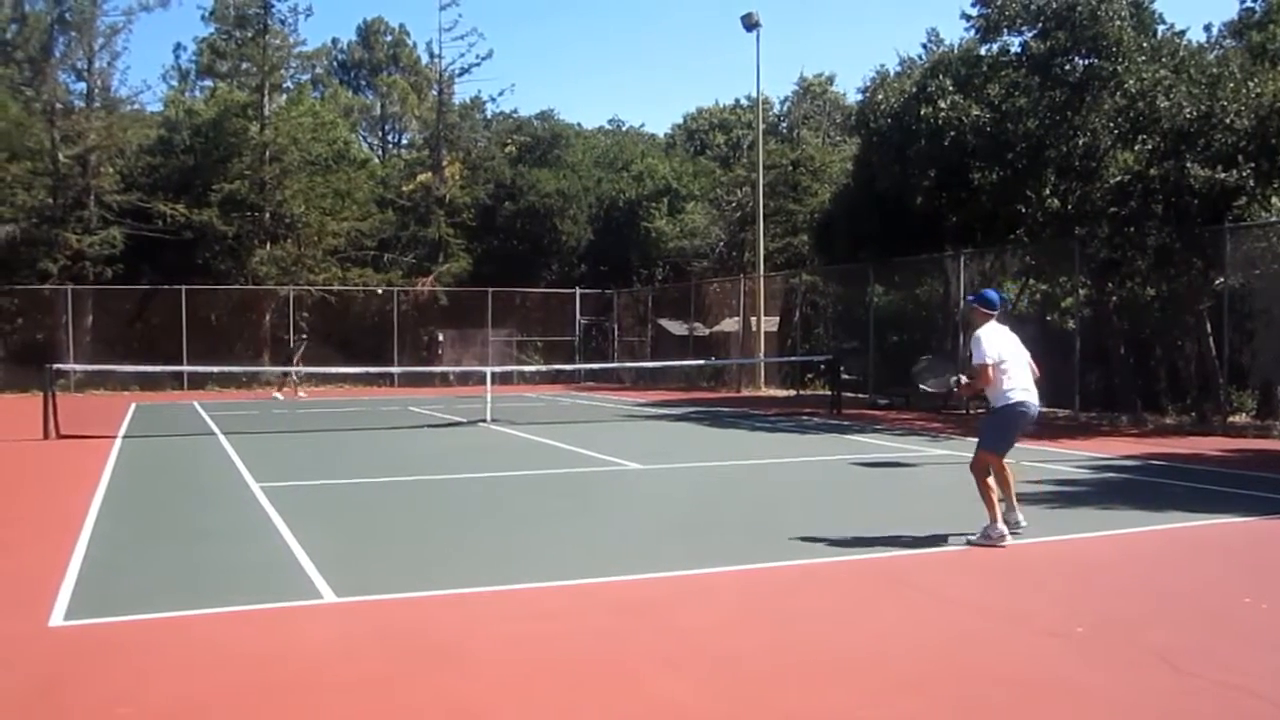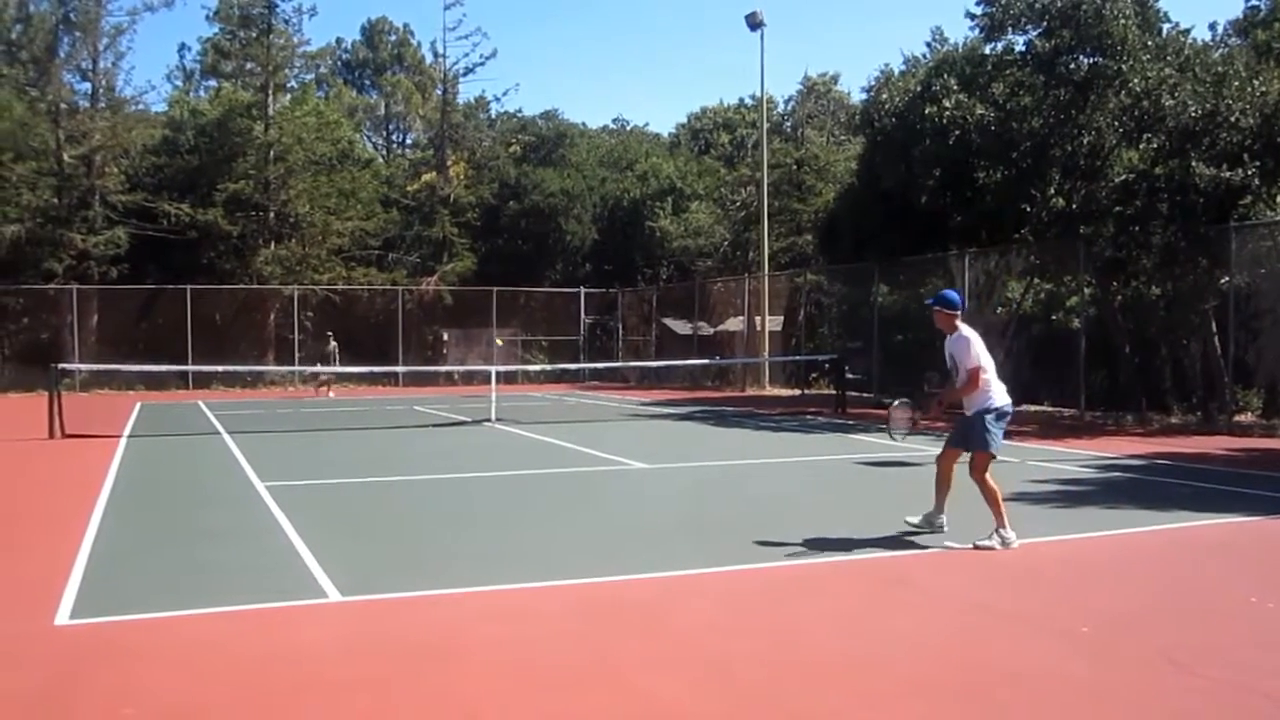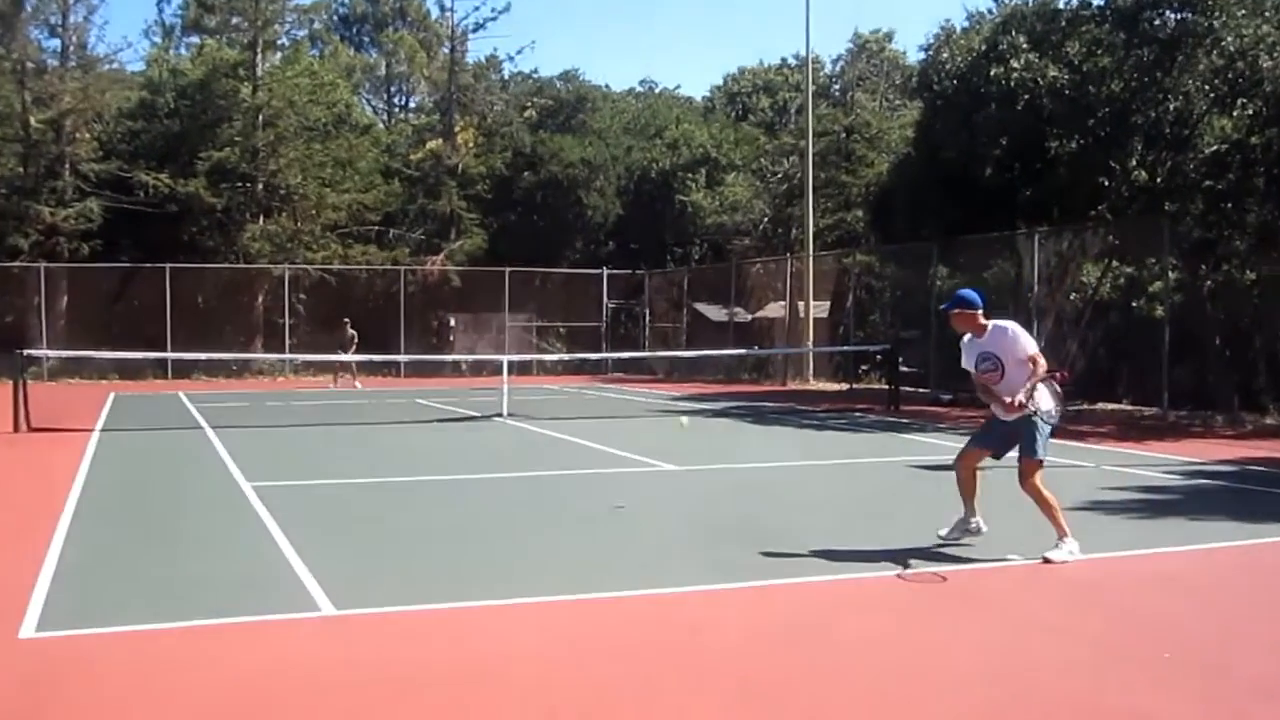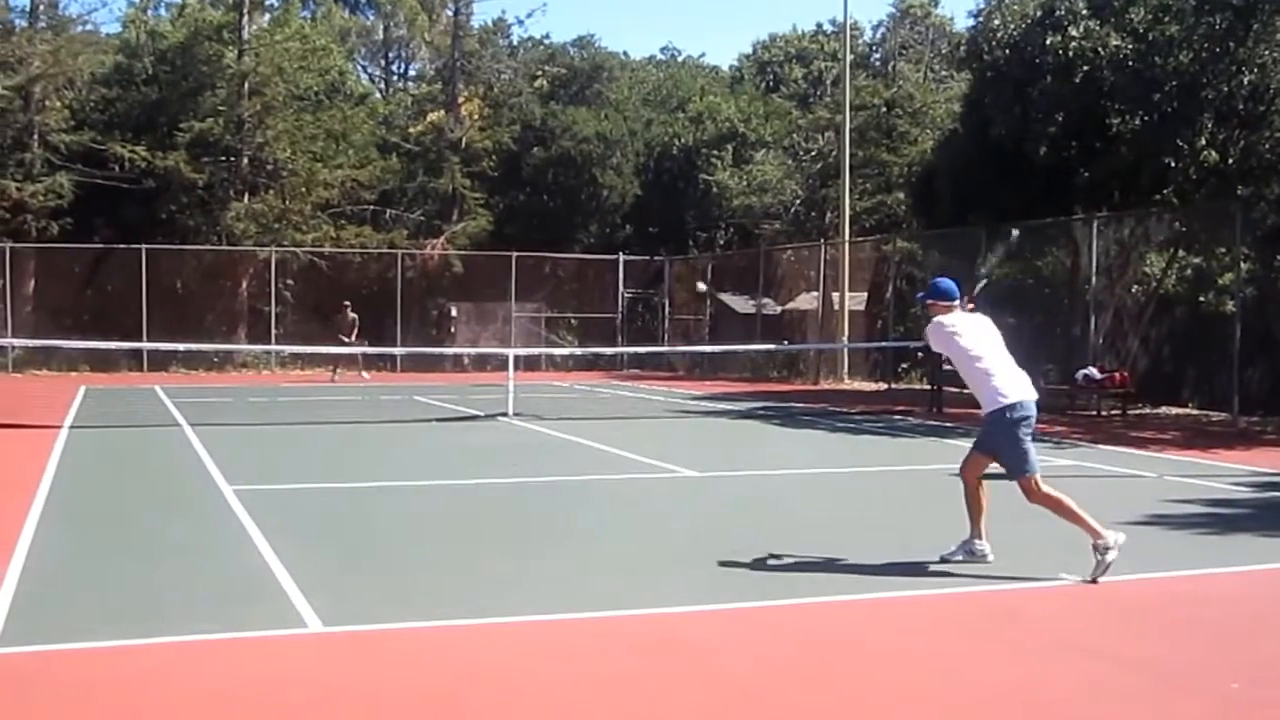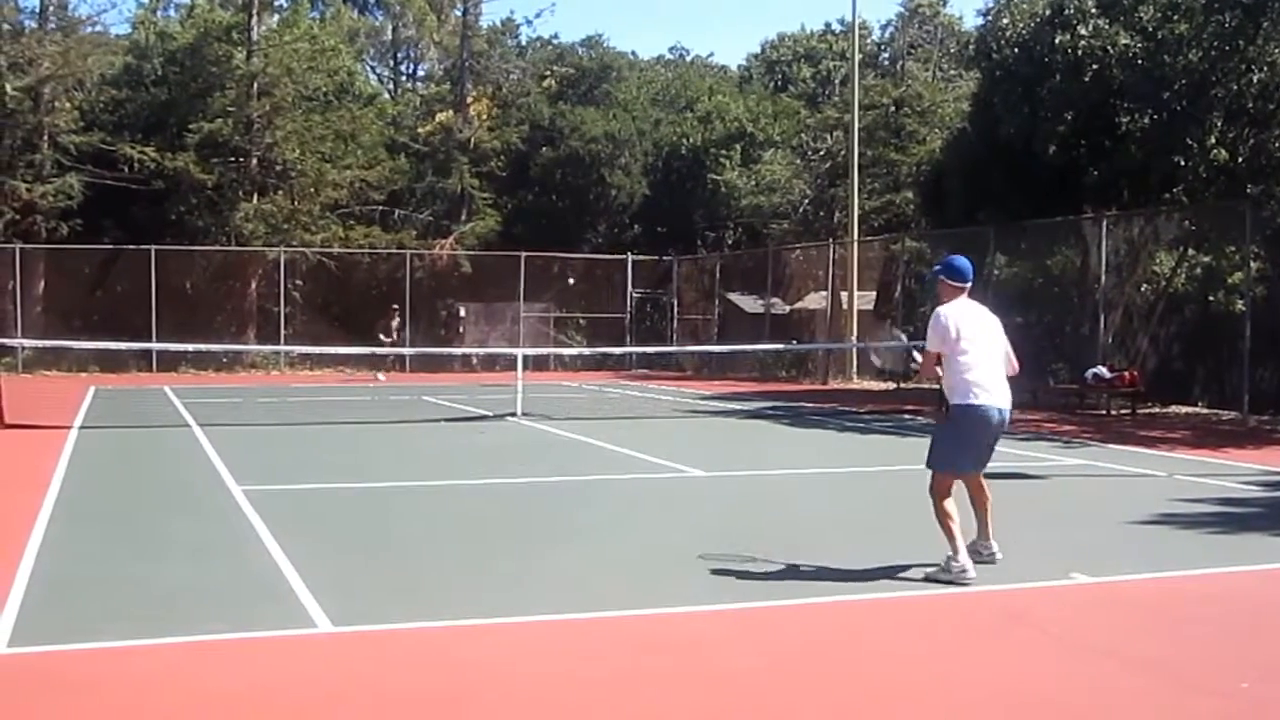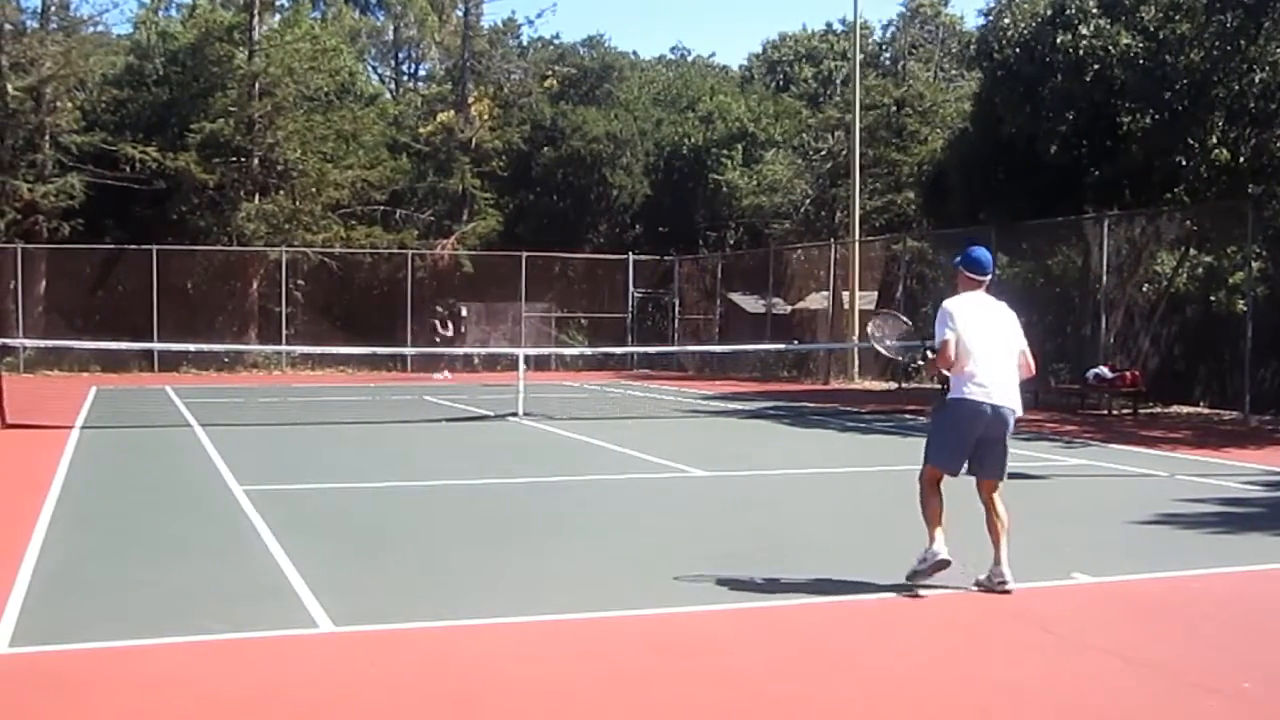
dt=0.5s
person 1, frame 1
left shoulder: (982, 336)
right shoulder: (1007, 334)
left elbow: (985, 378)
right elbow: (1034, 371)
left wrist: (969, 386)
left hip: (1011, 406)
right hip: (1027, 403)
left knee: (979, 466)
right knee: (994, 460)
left ankle: (996, 527)
right ankle: (1012, 514)
person 1, frame 2
left shoulder: (967, 338)
right shoulder: (951, 340)
left elbow: (974, 382)
left wrist: (943, 400)
right wrist: (944, 400)
left hip: (992, 408)
right hip: (975, 410)
left knee: (978, 470)
right knee: (944, 460)
left ankle: (1005, 533)
right ankle: (937, 516)
person 1, frame 3
left shoulder: (1008, 331)
right shoulder: (967, 345)
left elbow: (1038, 363)
right elbow: (980, 386)
left wrist: (1024, 394)
right wrist: (1004, 401)
left hip: (1032, 413)
right hip: (1002, 416)
left knee: (1029, 482)
right knee: (963, 463)
left ankle: (1067, 541)
right ankle: (970, 520)
person 1, frame 4
left shoulder: (939, 325)
right shoulder: (979, 320)
left hip: (1008, 409)
right hip: (1010, 406)
left knee: (1034, 490)
right knee: (969, 472)
left ankle: (1104, 539)
right ankle: (977, 543)
person 1, frame 5
left shoulder: (944, 313)
right shoulder: (988, 316)
left elbow: (929, 366)
right elbow: (1013, 366)
left wrist: (933, 372)
left hip: (969, 407)
right hip: (1000, 408)
left knee: (940, 485)
right knee: (972, 474)
left ankle: (959, 560)
right ankle: (985, 542)
person 1, frame 6
left shoulder: (953, 306)
right shoulder: (1007, 313)
left elbow: (947, 358)
right elbow: (1028, 368)
left wrist: (935, 363)
left hip: (966, 402)
right hip: (1005, 407)
left knee: (930, 478)
right knee: (989, 491)
left ankle: (936, 547)
right ankle: (1001, 569)
